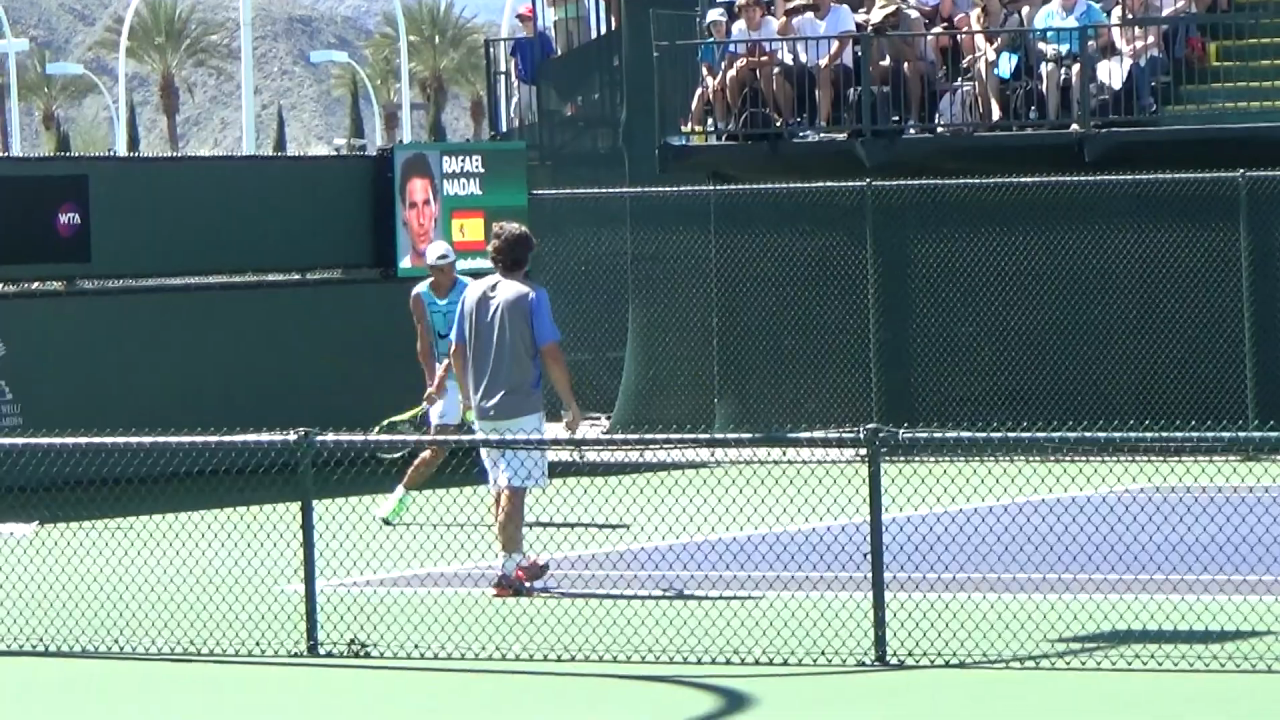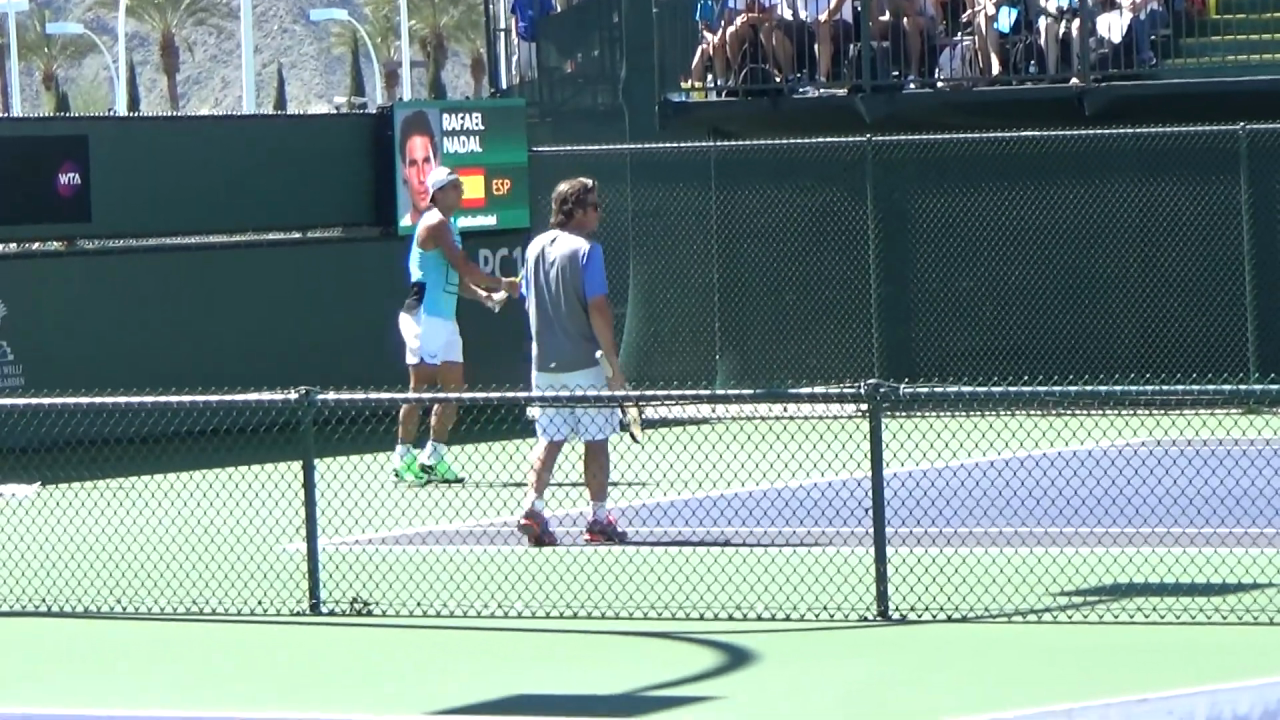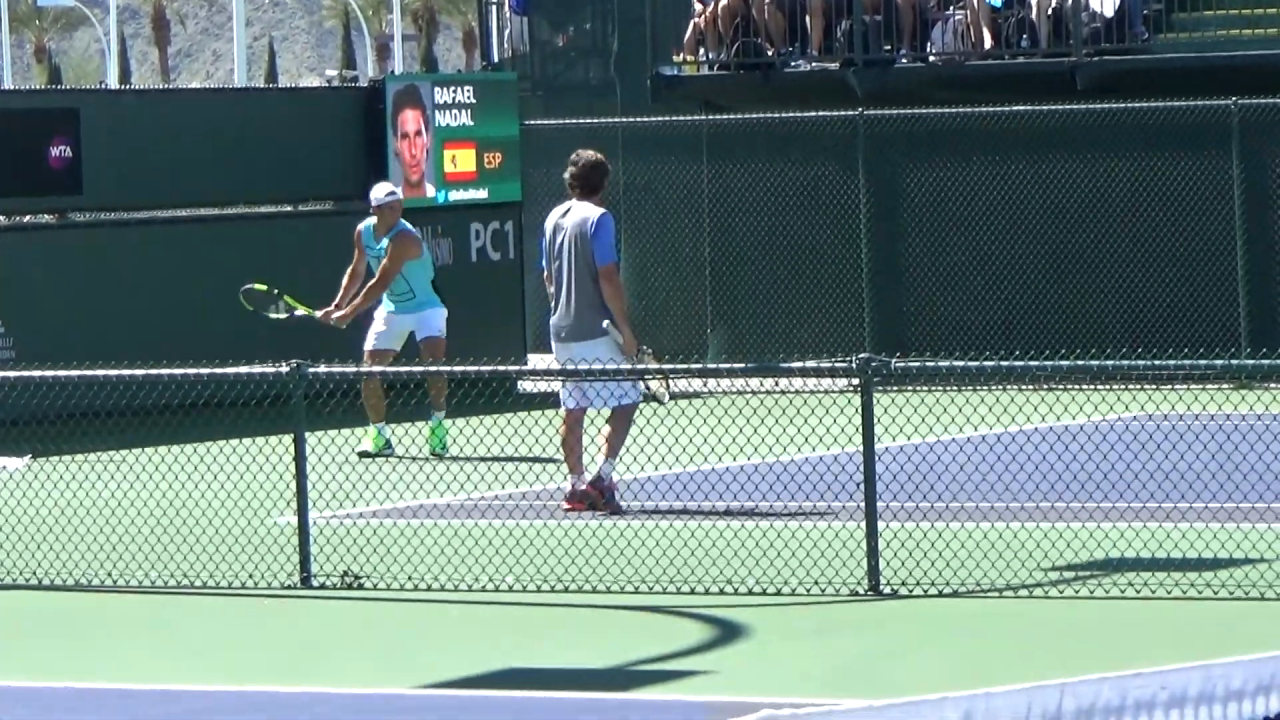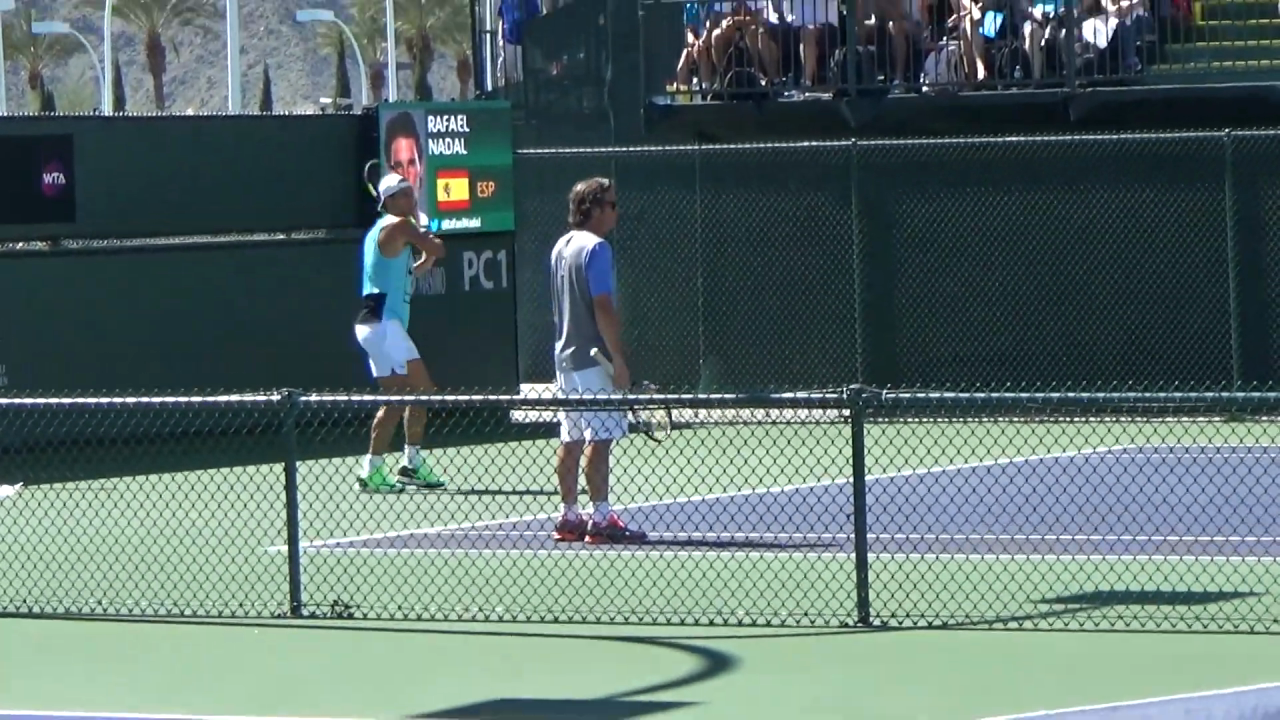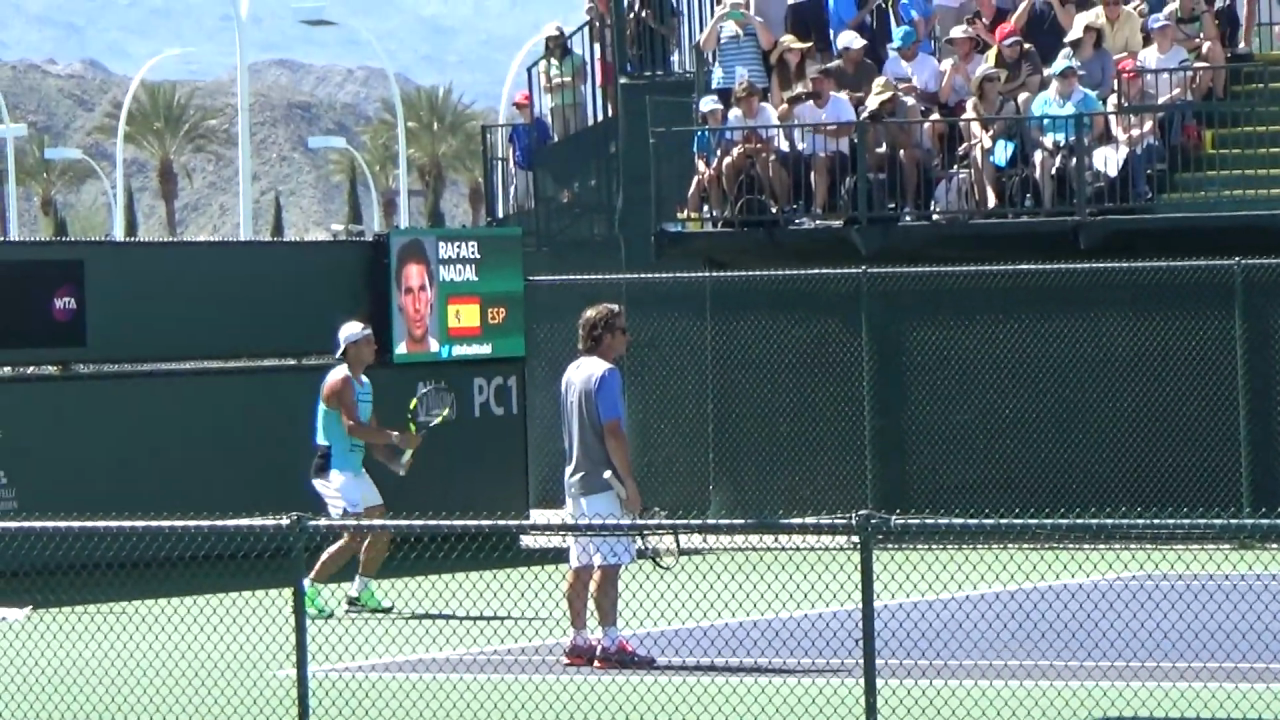
dt=1s
person 1, frame 1
left shoulder: (471, 293)
right shoulder: (531, 296)
left elbow: (457, 352)
right elbow: (551, 355)
left wrist: (468, 396)
right wrist: (571, 404)
left hip: (485, 410)
right hip: (521, 410)
left knee: (503, 490)
right knee: (513, 491)
left ankle: (518, 562)
right ankle: (507, 574)
person 1, frame 2
left shoulder: (535, 247)
right shoulder: (586, 250)
right elbow: (598, 310)
right wrist: (613, 361)
left hip: (545, 364)
right hip: (585, 364)
left knee: (549, 439)
right knee: (596, 441)
left ankle: (533, 509)
right ankle: (599, 520)
person 1, frame 3
left shoulder: (554, 218)
right shoulder: (598, 218)
right elbow: (608, 278)
right wrist: (626, 328)
left hip: (562, 331)
right hip: (596, 332)
left knee: (573, 410)
right knee: (625, 402)
left ankle: (577, 487)
right ankle: (603, 476)
person 1, frame 4
left shoulder: (561, 247)
right shoulder: (596, 247)
right elbow: (603, 308)
right wrist: (618, 359)
left hip: (566, 357)
right hip: (594, 360)
left knee: (570, 439)
right knee: (599, 439)
left ankle: (569, 518)
right ankle: (601, 520)
person 1, frame 5
left shoulder: (572, 372)
right shoulder: (606, 373)
right elbow: (613, 434)
right wrist: (630, 483)
left hip: (577, 481)
right hip: (603, 485)
left knee: (580, 565)
right knee: (608, 565)
left ankle: (579, 642)
right ankle: (610, 645)
person 2, frame 1
left shoulder: (470, 290)
right shoulder: (420, 296)
right elbow: (425, 343)
left wrist: (443, 378)
right wrist: (434, 384)
right hip: (445, 382)
right knee: (437, 449)
right ankle: (398, 498)
person 2, frame 2
left shoulder: (446, 224)
right shoulder: (436, 224)
right elbow: (463, 266)
left wrist: (487, 296)
right wrist: (501, 283)
left hip: (444, 319)
right hip: (425, 316)
left knee: (453, 389)
right knee: (421, 387)
left ankle: (432, 459)
right ankle: (403, 458)
person 2, frame 3
left shoulder: (404, 238)
right shoulder: (363, 231)
left elbow: (379, 285)
right elbow: (356, 270)
left wrist: (348, 314)
right wrist: (337, 305)
left hip: (426, 307)
right hip: (391, 310)
left knee: (434, 361)
right knee: (369, 374)
left ankle: (437, 424)
right ankle: (379, 435)
person 2, frame 4
left shoulder: (392, 231)
right shoulder: (398, 226)
right elbow: (436, 249)
left wrist: (419, 266)
right wrist: (427, 255)
left hip: (391, 326)
right hip: (381, 325)
left knee: (423, 390)
right knee: (394, 398)
left ankle: (413, 463)
right ankle: (371, 471)
person 2, frame 5
left shoulder: (363, 383)
right shoulder: (340, 381)
left elbow: (372, 430)
right elbow: (353, 428)
left wrist: (393, 460)
right wrist: (397, 438)
left hip: (354, 469)
right hip: (334, 470)
left knee: (380, 529)
right knee: (355, 535)
left ankle: (361, 592)
right ankle: (308, 590)
